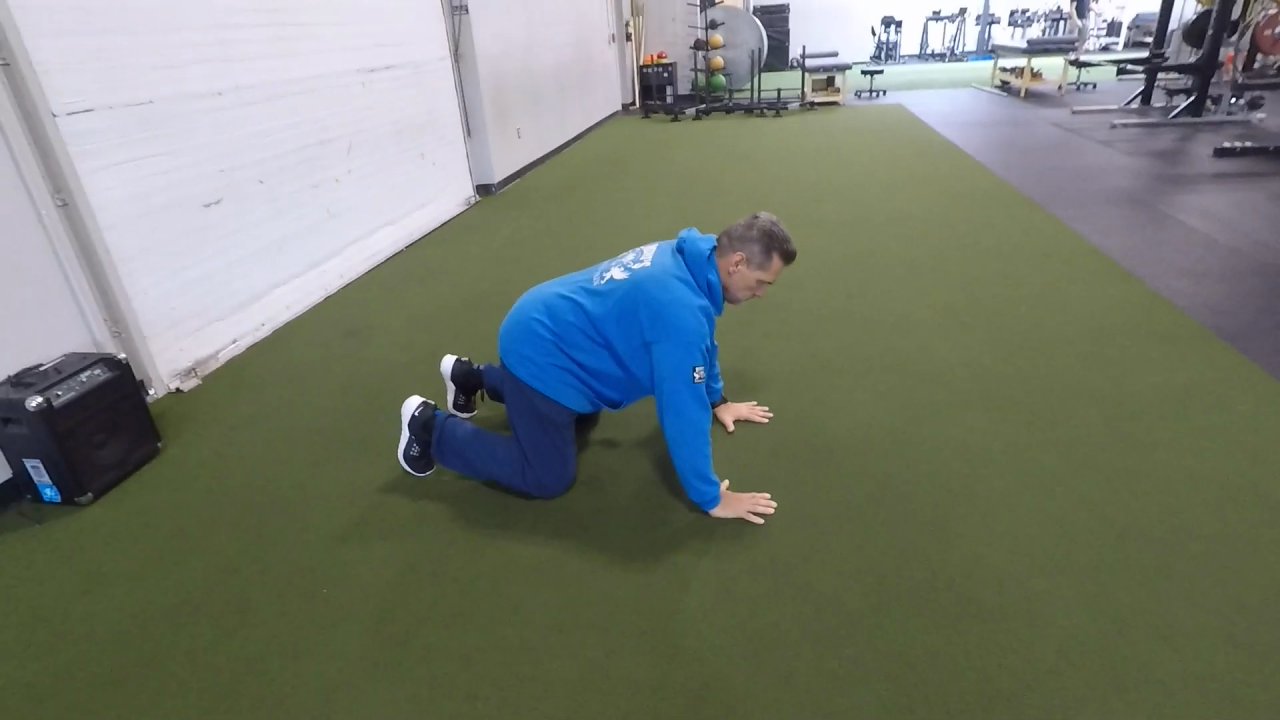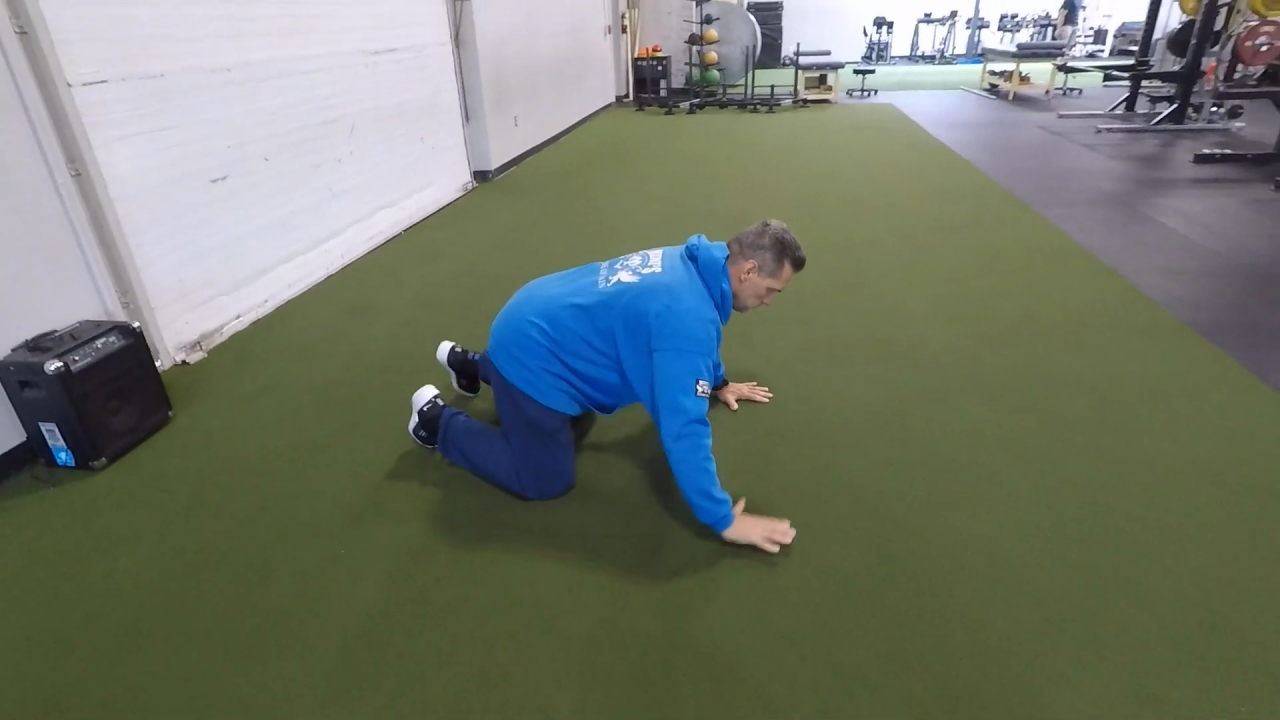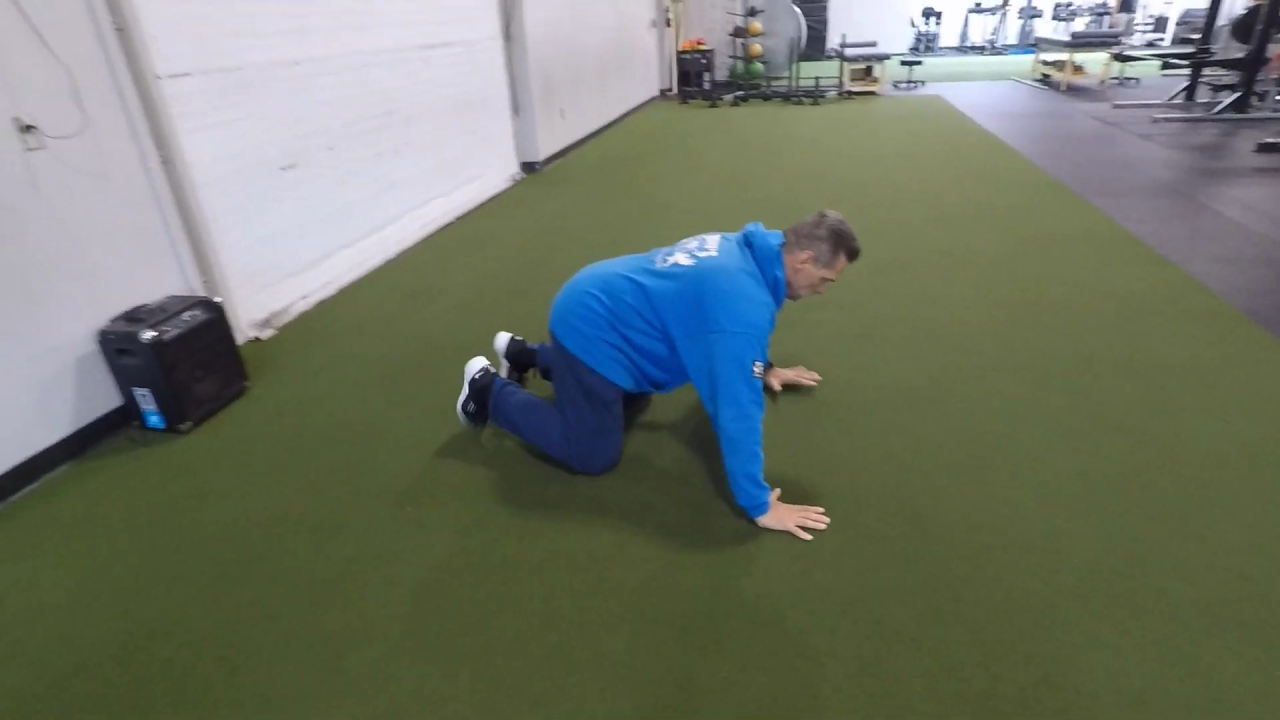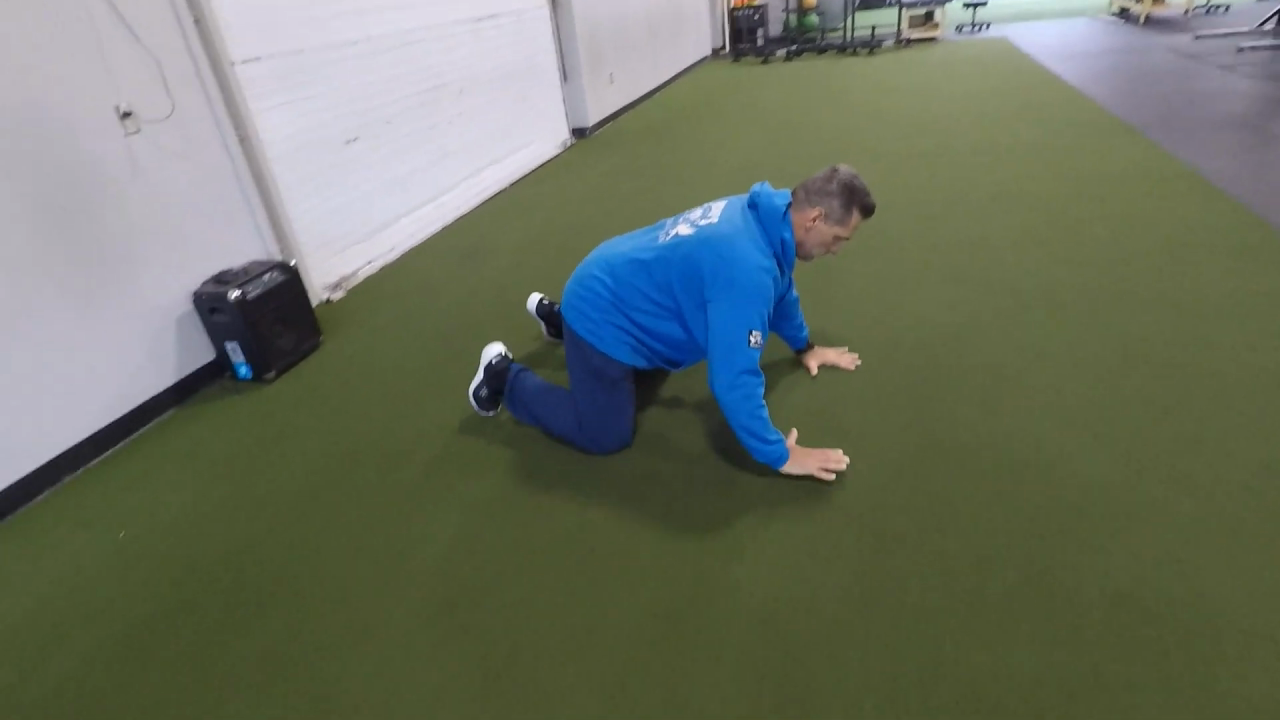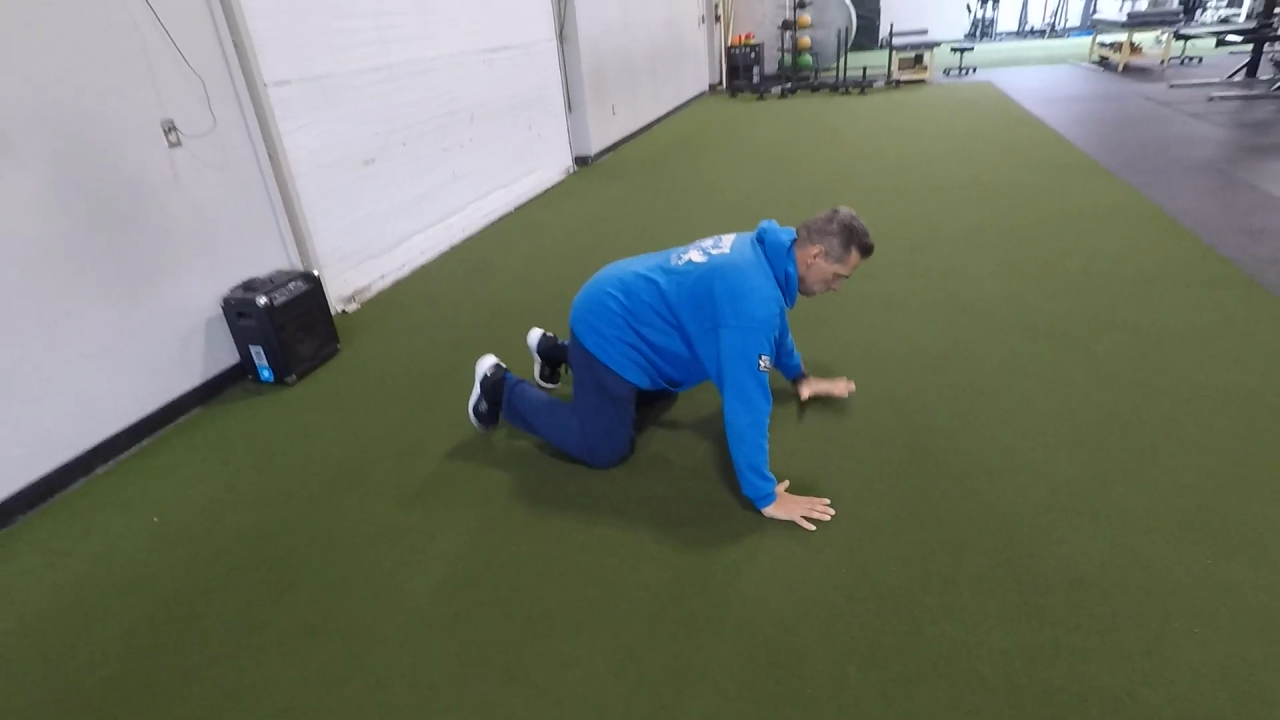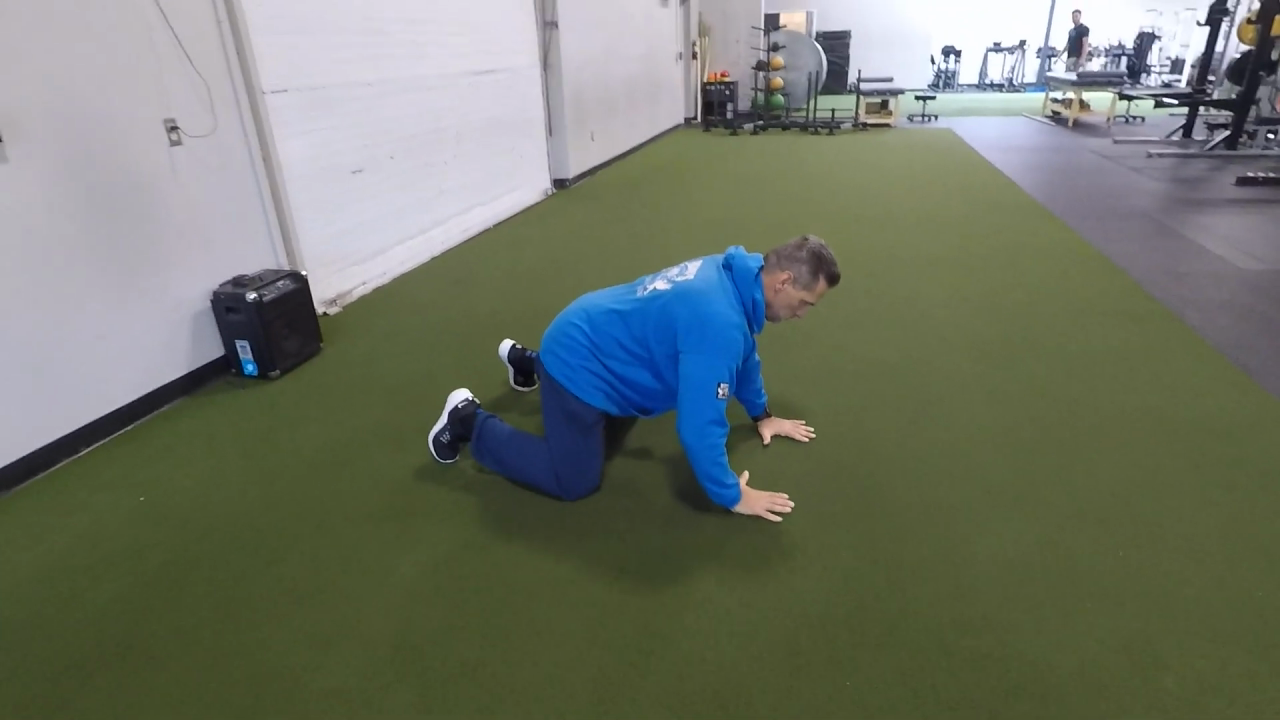
dt=0.7s
person 1, frame 1
left shoulder: (691, 259)
right shoulder: (681, 309)
left elbow: (702, 344)
right elbow: (685, 411)
left wrist: (716, 400)
right wrist: (711, 498)
left hip: (543, 326)
right hip: (540, 352)
left knee: (582, 418)
right knee: (549, 477)
left ankle: (473, 376)
right ankle: (430, 427)
person 1, frame 2
left shoulder: (694, 264)
right shoulder: (689, 316)
right elbow: (683, 429)
left wrist: (718, 383)
right wrist: (725, 520)
left hip: (533, 323)
right hip: (530, 354)
left knee: (574, 424)
right knee: (547, 481)
left ankle: (472, 364)
right ankle: (437, 421)
person 1, frame 3
left shoulder: (747, 251)
right shoulder: (746, 303)
right elbow: (738, 410)
left wrist: (764, 368)
right wrist: (759, 505)
left hip: (594, 303)
right hip: (590, 329)
left knee: (631, 402)
right knee: (594, 453)
left ankle: (525, 355)
right ankle: (488, 390)
person 1, frame 4
left shoulder: (762, 215)
right shoulder: (745, 267)
left elbow: (779, 289)
right elbow: (734, 380)
left wrist: (804, 346)
right wrist: (779, 455)
left hip: (615, 288)
right hip: (600, 315)
left knee: (661, 361)
right knee: (607, 436)
left ankle: (556, 315)
right ankle: (505, 377)
person 1, frame 5
left shoulder: (766, 252)
right shoulder: (754, 297)
right elbow: (746, 404)
left wrist: (799, 376)
right wrist: (765, 496)
left hip: (617, 303)
right hip: (608, 328)
left knee: (658, 394)
right knee: (606, 449)
left ankle: (556, 350)
right ankle: (500, 388)
person 1, frame 6
left shoulder: (734, 276)
right shoulder: (718, 323)
left elbow: (744, 354)
right elbow: (701, 427)
left wrist: (761, 414)
right wrist: (733, 496)
left hip: (590, 336)
right hip: (577, 363)
left knee: (618, 416)
right knee: (575, 482)
left ankle: (527, 362)
right ankle: (469, 423)
